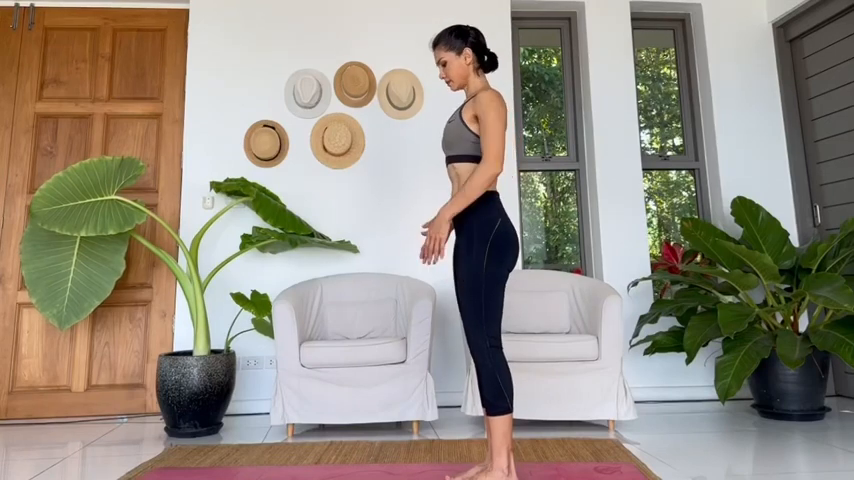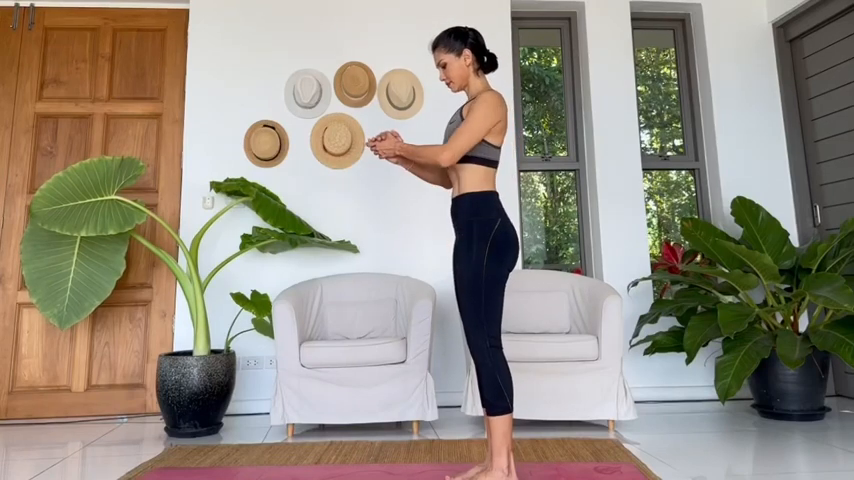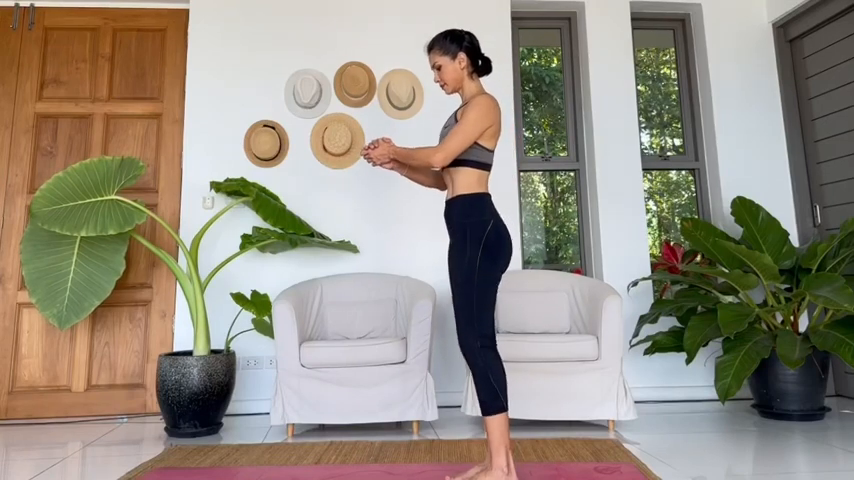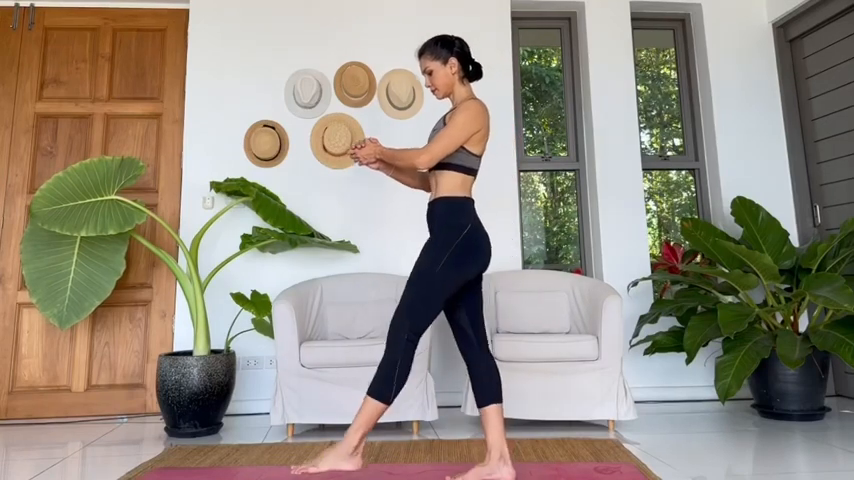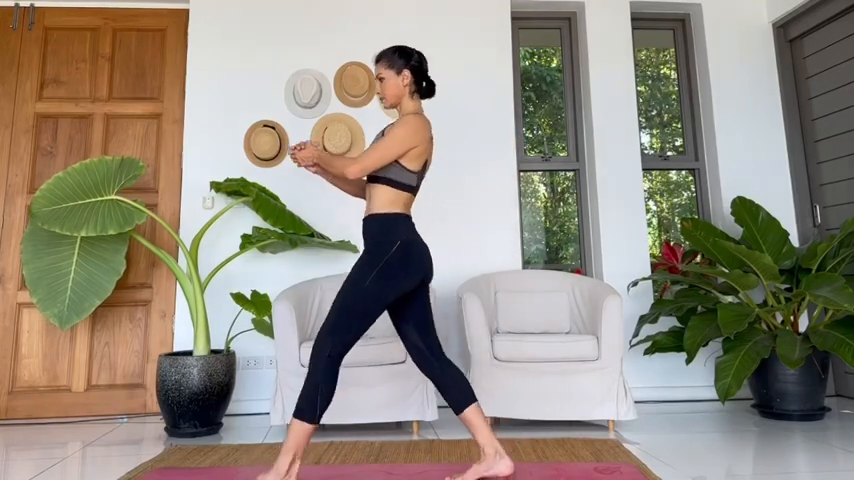
dt=0.5s
person 1, frame 1
left shoulder: (487, 100)
right shoulder: (469, 107)
left elbow: (487, 169)
left wrist: (443, 216)
right wrist: (445, 222)
left hip: (486, 228)
right hip: (473, 230)
left knee: (485, 343)
right knee: (481, 344)
person 1, frame 2
left shoulder: (489, 100)
right shoulder: (469, 107)
left elbow: (446, 156)
right elbow: (448, 176)
left wrist: (400, 147)
right wrist: (400, 156)
left hip: (485, 227)
right hip: (472, 230)
left knee: (484, 342)
right knee: (481, 343)
person 1, frame 3
left shoulder: (483, 104)
right shoulder: (463, 111)
left elbow: (438, 157)
right elbow: (441, 177)
left wrist: (394, 152)
right wrist: (395, 162)
left hip: (479, 230)
right hip: (468, 232)
left knee: (474, 342)
right knee: (480, 343)
person 1, frame 4
left shoulder: (472, 109)
right shoulder: (455, 115)
left elbow: (424, 160)
right elbow: (428, 179)
left wrist: (380, 151)
right wrist: (381, 163)
left hip: (456, 235)
right hip: (457, 235)
left knee: (402, 334)
right knee: (472, 344)
person 1, frame 5
left shoulder: (412, 126)
right shoulder: (404, 127)
left elbow: (350, 168)
right elbow: (365, 187)
left wrist: (315, 155)
right wrist: (319, 166)
left hip: (392, 249)
right hip: (401, 252)
left knee: (327, 348)
right knee: (429, 354)
